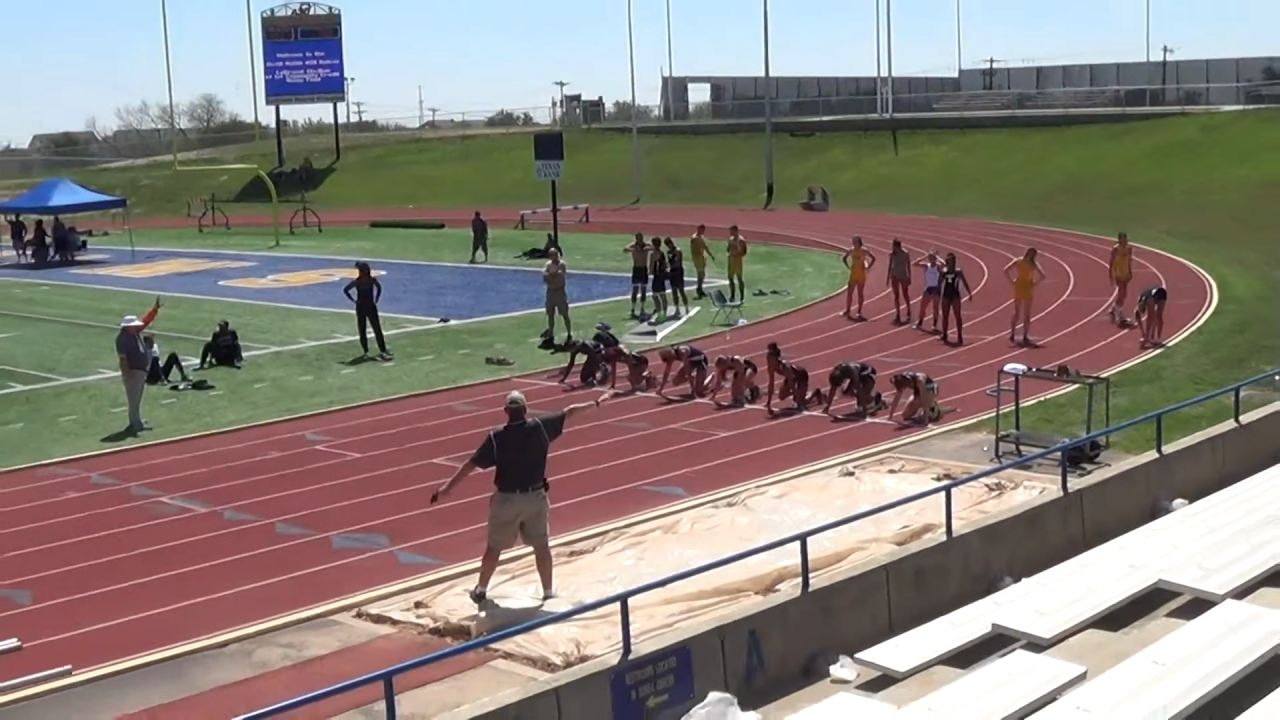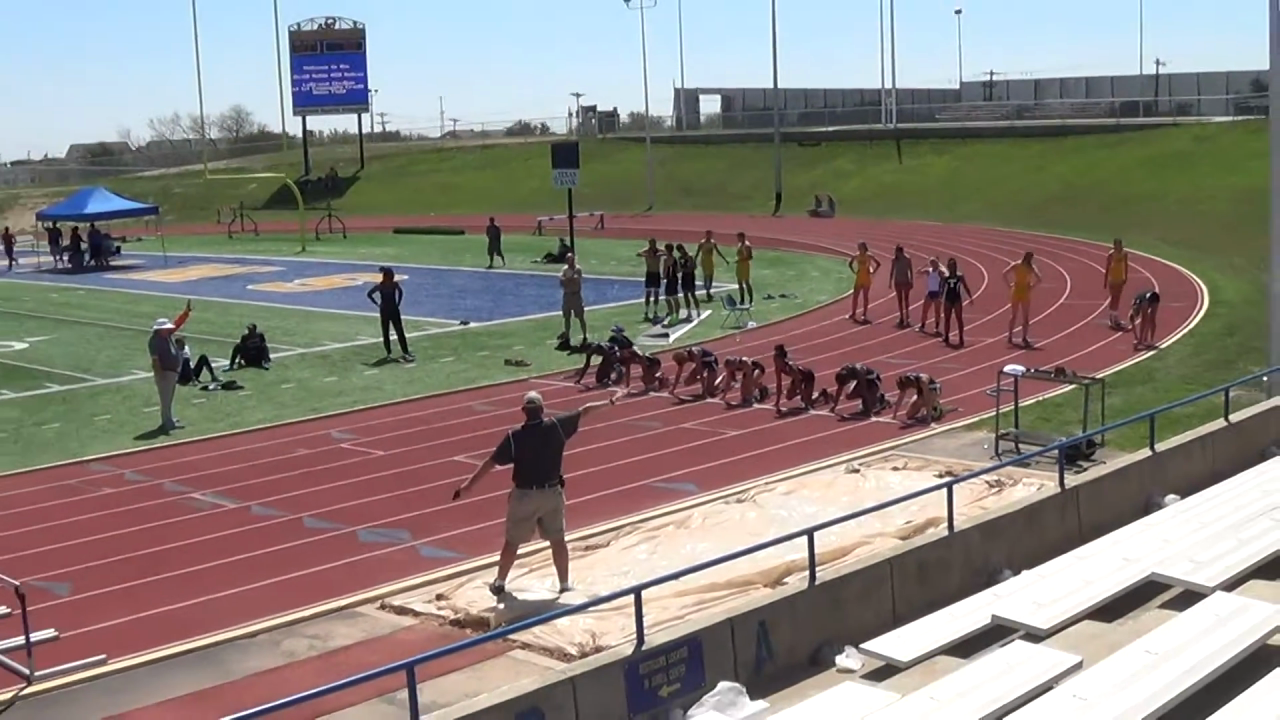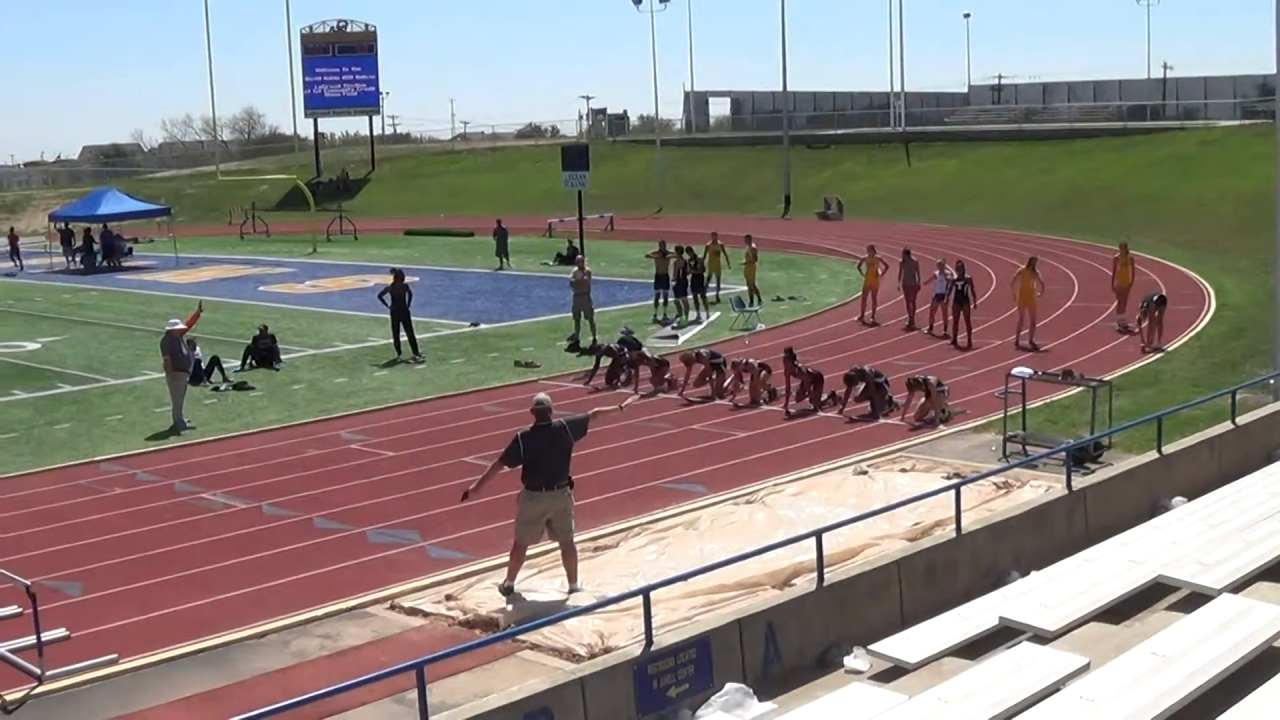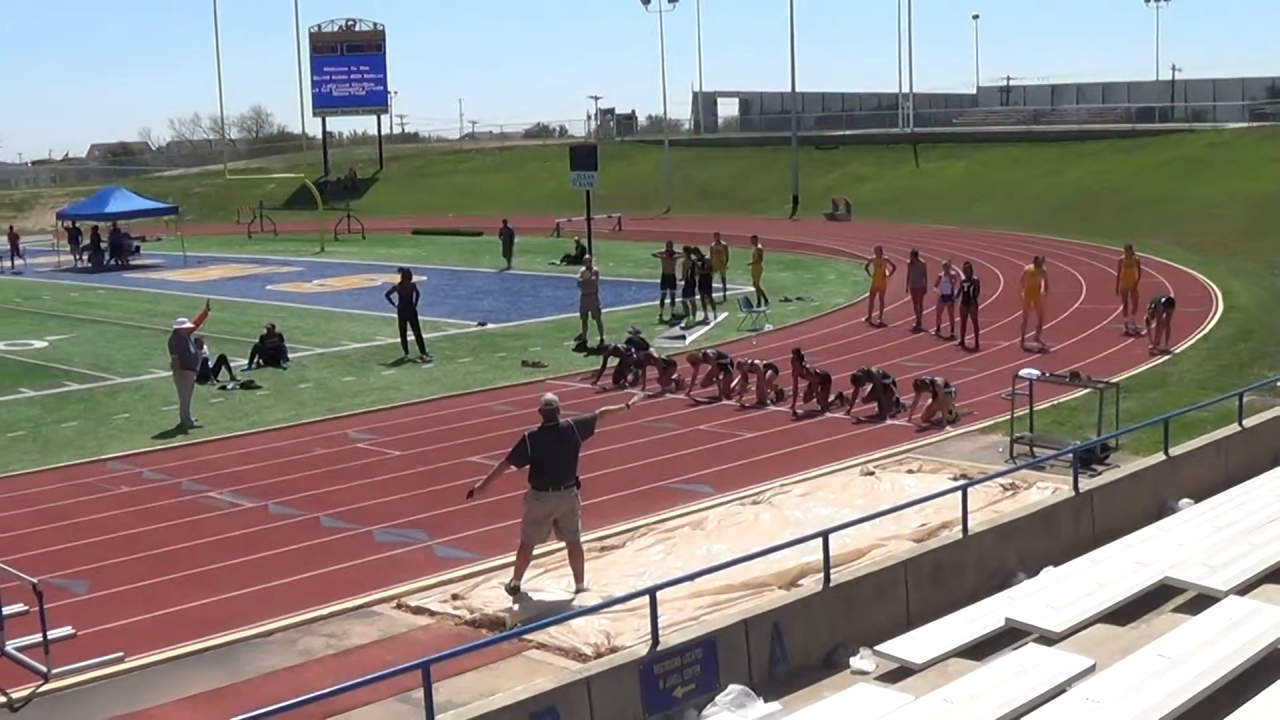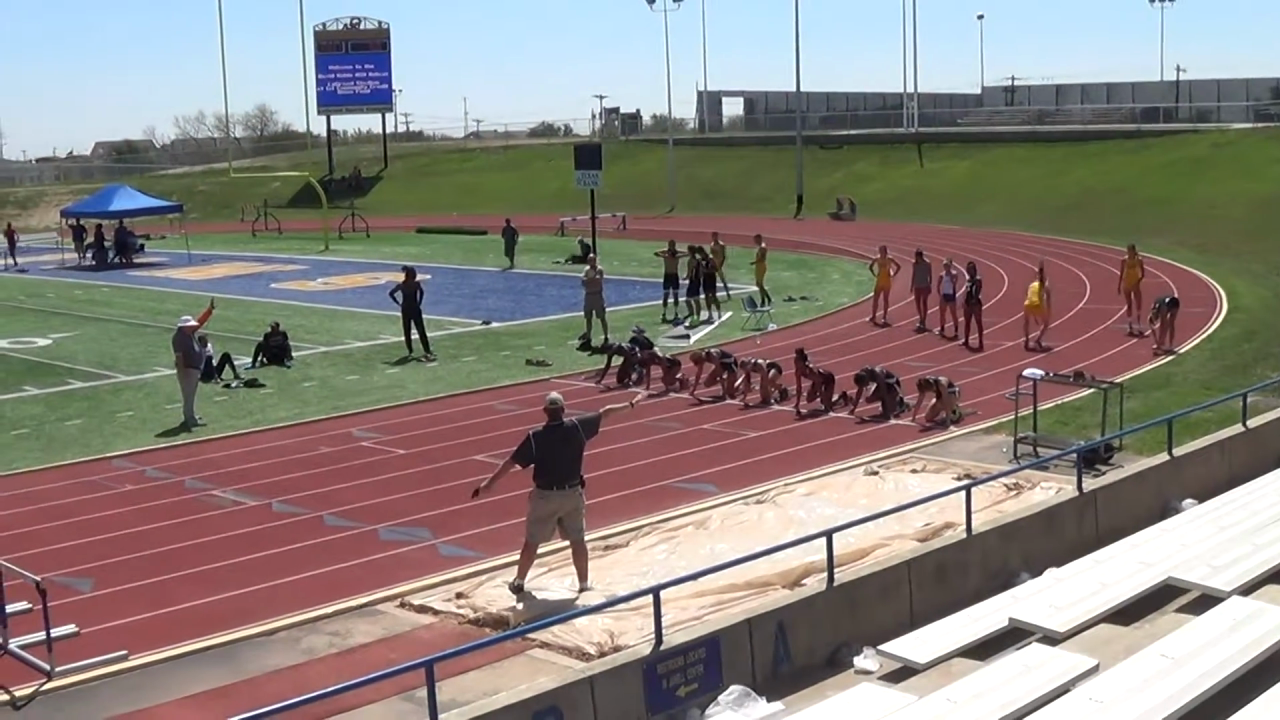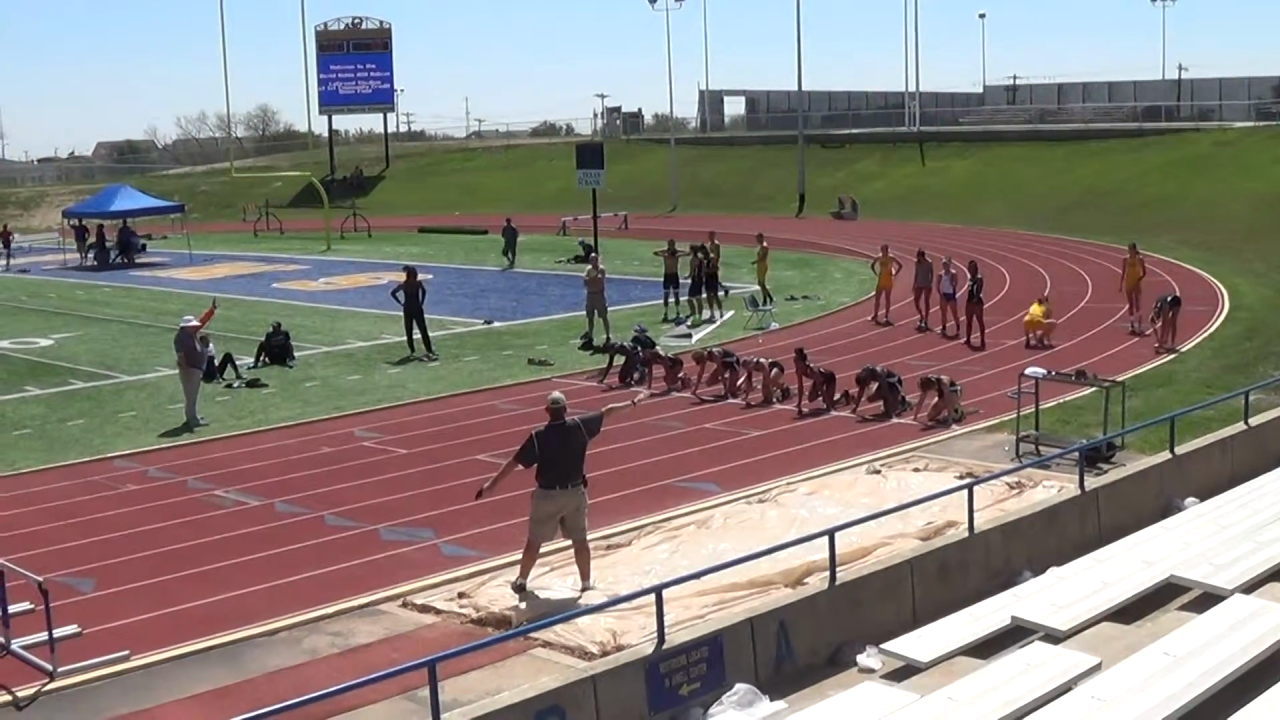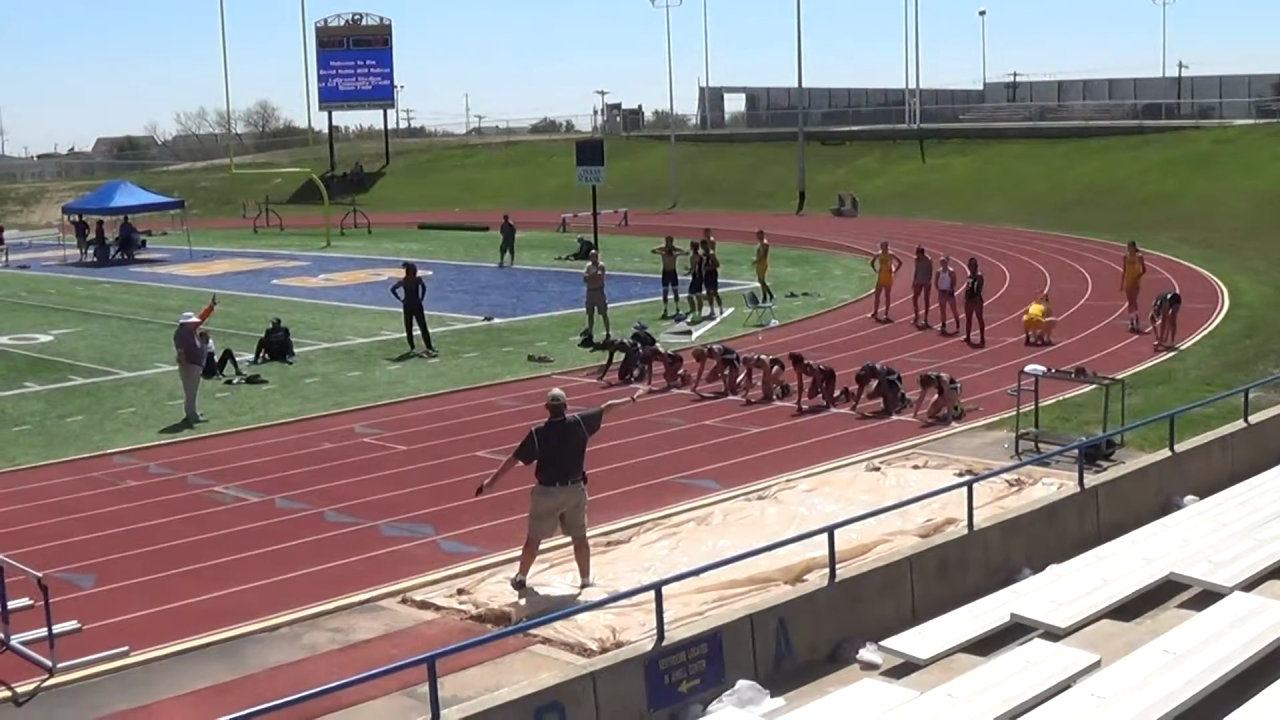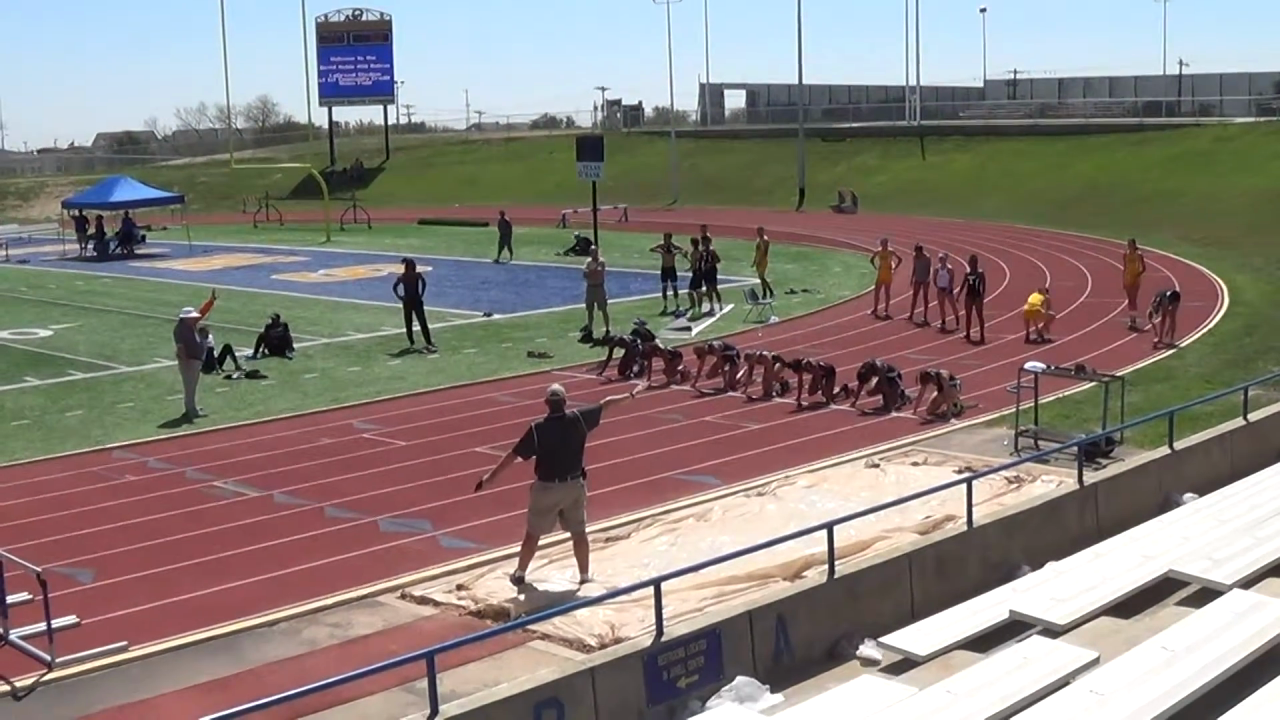
dt=0.2s
person 1, frame 1
left shoulder: (497, 437)
right shoulder: (540, 427)
left elbow: (471, 464)
right elbow: (570, 412)
left wrist: (448, 486)
right wrist: (597, 402)
left hip: (507, 499)
right hip: (536, 496)
left knee: (494, 547)
right knee: (541, 546)
left ankle: (480, 590)
right ankle: (548, 592)
person 1, frame 2
left shoulder: (514, 437)
right shoulder: (556, 426)
left elbow: (491, 462)
right elbow: (584, 411)
left wrist: (469, 484)
left hip: (524, 495)
right hip: (552, 493)
left knee: (512, 542)
right knee: (558, 540)
left ankle: (499, 583)
right ankle: (564, 585)
person 1, frame 3
left shoulder: (523, 438)
right shoulder: (565, 427)
left elbow: (499, 464)
right elbow: (594, 414)
left wrist: (478, 485)
left hip: (533, 497)
right hip: (561, 494)
left knee: (521, 543)
right knee: (567, 542)
left ankle: (508, 584)
right ankle: (574, 586)
person 1, frame 4
left shoulder: (530, 438)
right shoulder: (572, 428)
left elbow: (506, 463)
right elbow: (601, 414)
left wrist: (483, 484)
left hip: (540, 497)
right hip: (568, 494)
left knee: (527, 543)
right knee: (574, 542)
left ankle: (515, 584)
right ankle: (580, 586)
person 1, frame 5
left shoulder: (535, 437)
right shoulder: (577, 427)
left elbow: (511, 462)
right elbow: (606, 412)
left wrist: (488, 483)
left hip: (544, 496)
right hip: (572, 493)
left knee: (531, 542)
right knee: (578, 541)
left ankle: (518, 583)
right ankle: (584, 585)
person 1, frame 6
left shoulder: (538, 437)
right shoulder: (579, 426)
left elbow: (513, 462)
right elbow: (608, 411)
left wrist: (491, 484)
left hip: (547, 495)
right hip: (575, 493)
left knee: (534, 542)
right knee: (580, 540)
left ankle: (521, 582)
right ankle: (586, 584)
person 1, frame 7
left shoulder: (538, 433)
right shoulder: (579, 423)
left elbow: (514, 459)
right elbow: (608, 407)
left wrist: (491, 480)
left hip: (547, 492)
right hip: (575, 490)
left knee: (534, 538)
right knee: (579, 537)
left ankle: (520, 579)
person 1, frame 8
left shoulder: (537, 429)
right shoulder: (578, 418)
left elbow: (513, 455)
right elbow: (606, 404)
left wrist: (490, 476)
left hip: (546, 488)
right hip: (574, 485)
left knee: (533, 534)
right knee: (579, 532)
left ankle: (519, 574)
